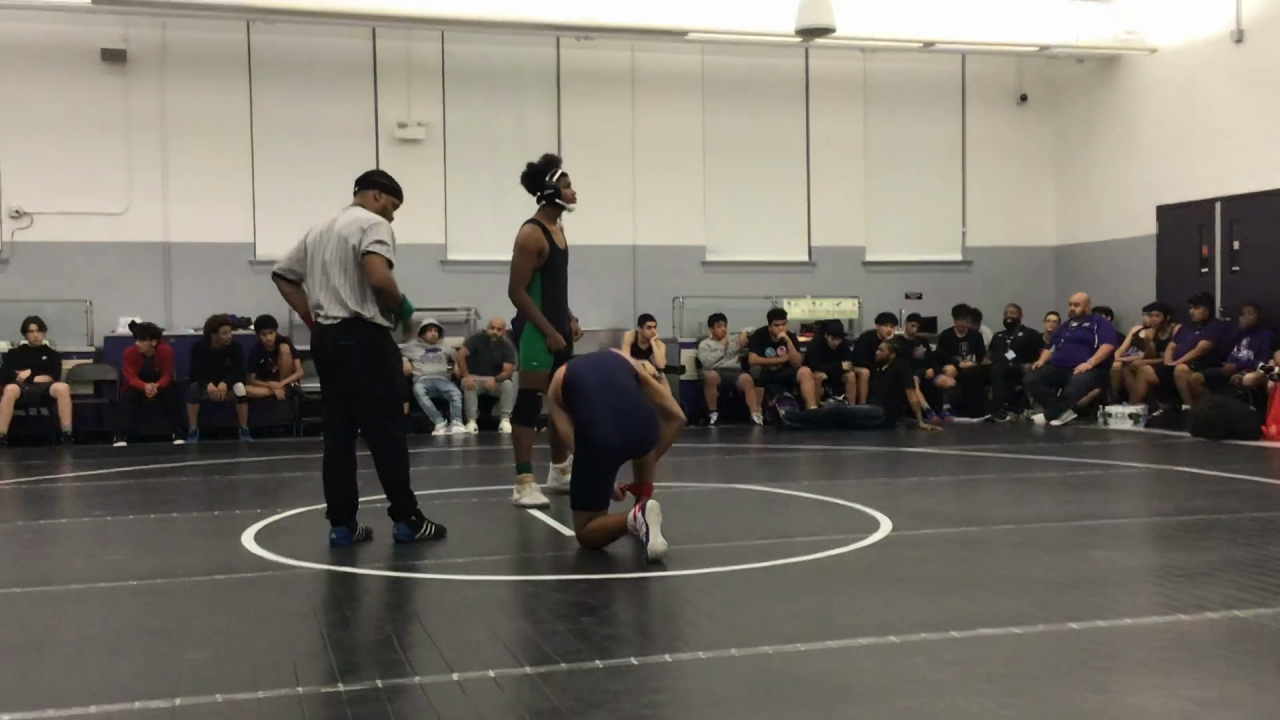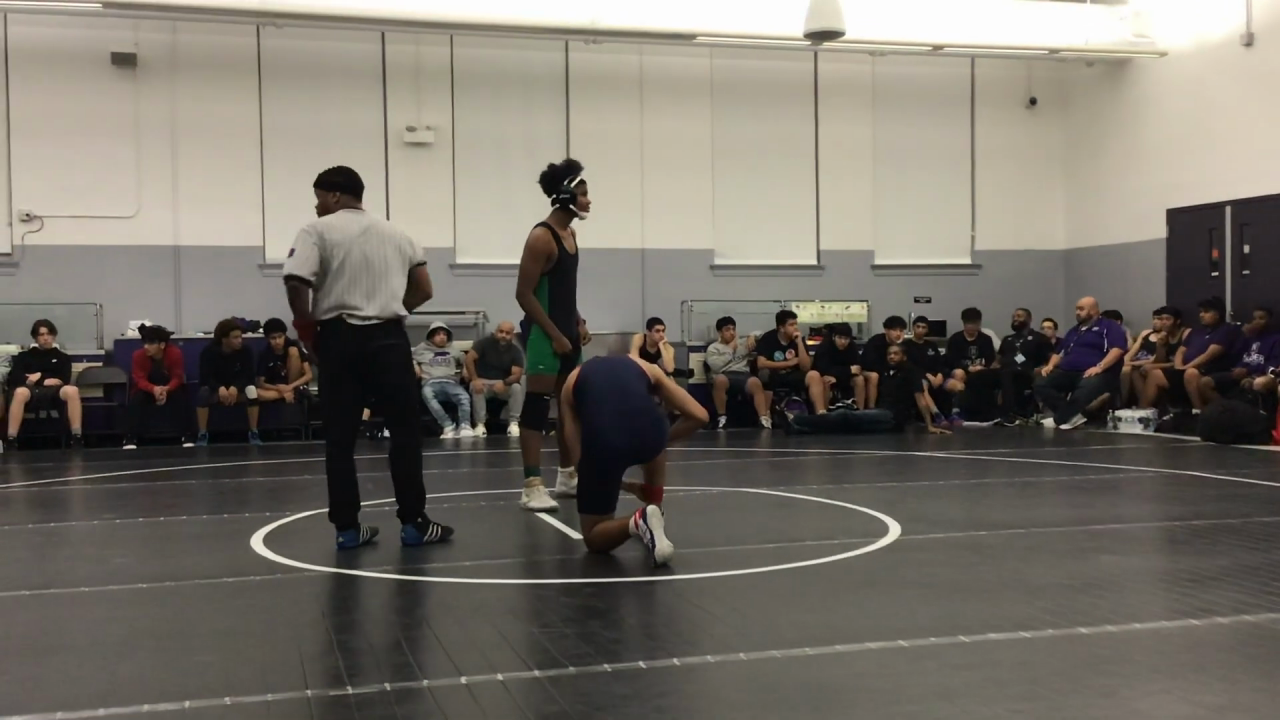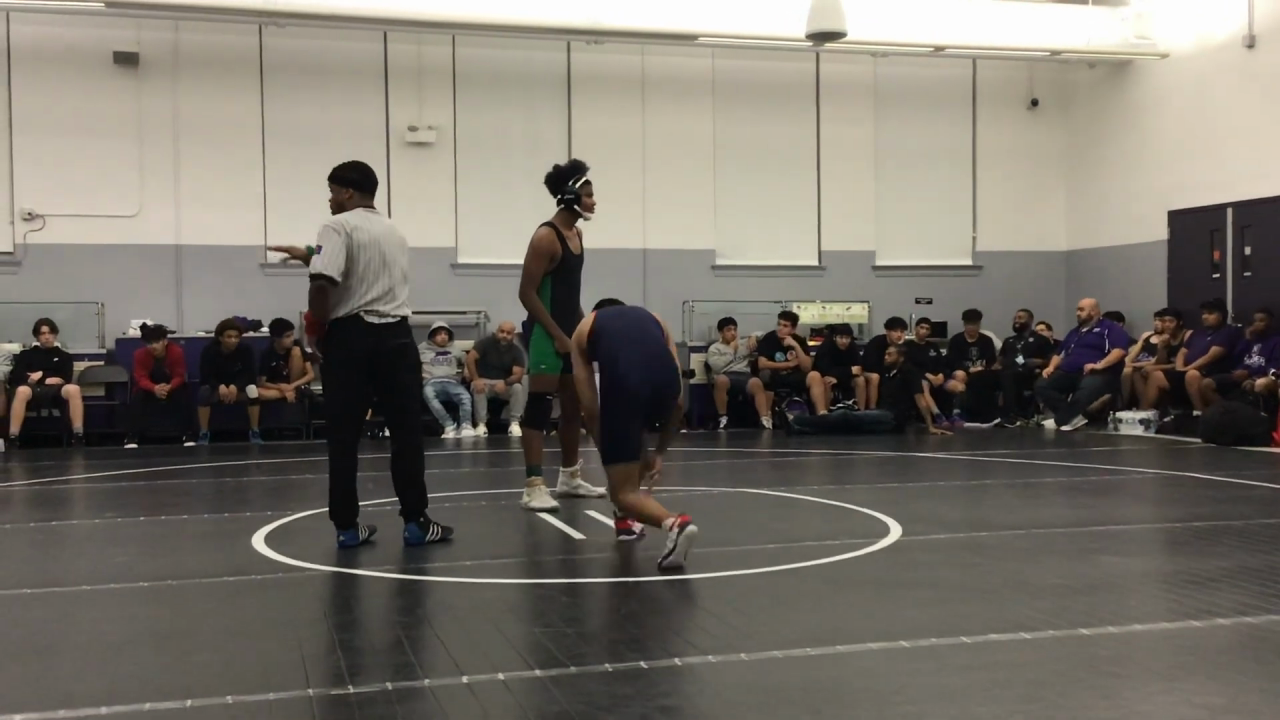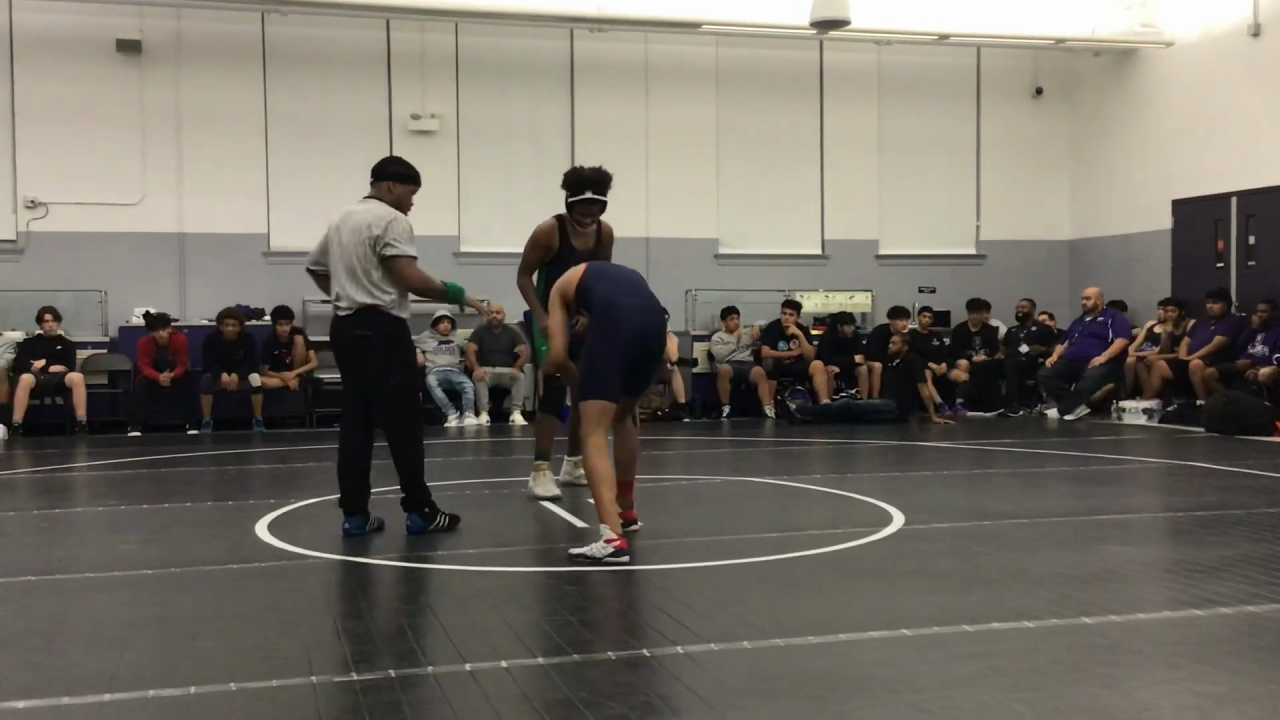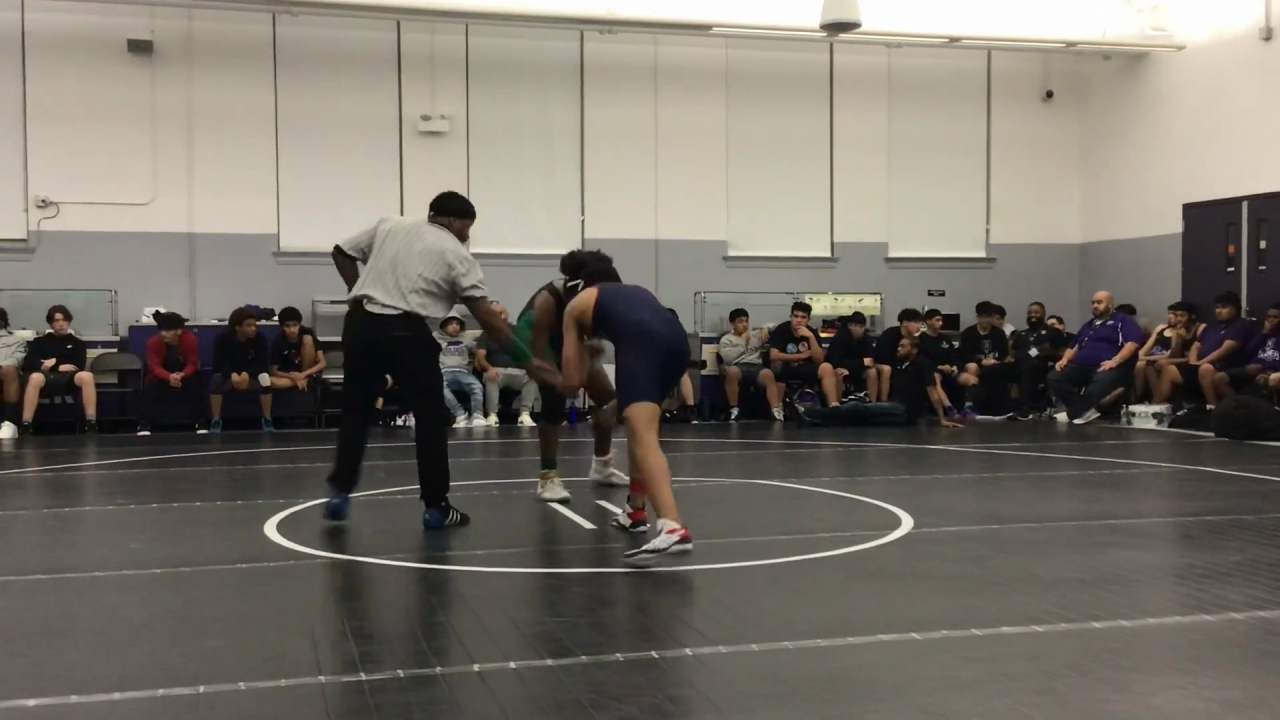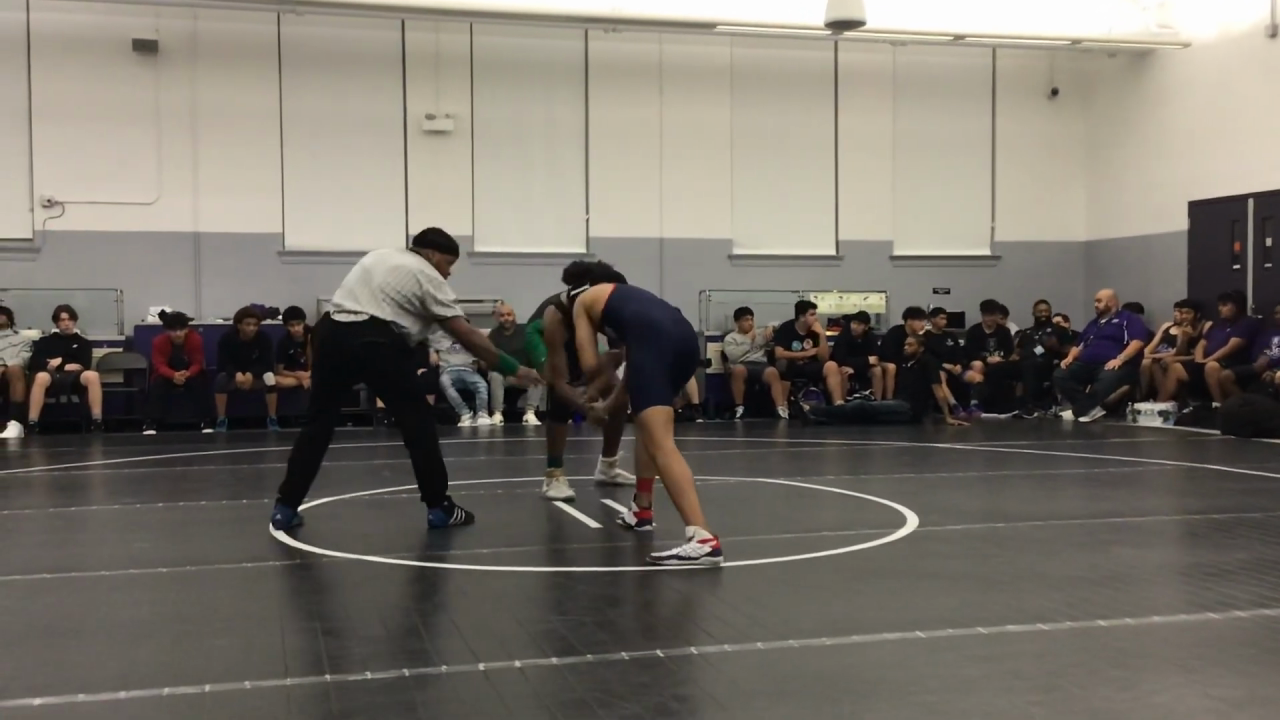
dt=0.7s
person 1, frame 1
left shoulder: (318, 230)
right shoulder: (372, 224)
left elbow: (282, 275)
right elbow: (379, 279)
left wrist: (312, 318)
right wrist: (402, 309)
left hip: (326, 338)
right hip: (363, 338)
left knee: (338, 433)
right knee: (386, 431)
left ankle: (342, 523)
right ankle: (406, 519)
person 1, frame 2
left shoulder: (317, 231)
right shoulder: (394, 233)
left elbow: (296, 282)
right elbow: (423, 289)
left wrist: (305, 326)
left hip: (338, 338)
right hip: (387, 338)
left knee: (340, 437)
right knee: (405, 431)
left ankle: (346, 527)
right ankle: (414, 521)
person 1, frame 3
left shoulder: (339, 227)
right shoulder: (393, 231)
left elbow: (325, 280)
left wrist: (314, 323)
right wrist: (313, 254)
left hip: (350, 336)
right hip: (396, 335)
left knee: (344, 435)
right knee: (407, 430)
left ankle: (347, 526)
right ankle: (416, 521)
person 1, frame 4
left shoulder: (341, 220)
right shoulder: (391, 221)
left elbow: (315, 268)
right elbow: (409, 278)
right wrist: (458, 295)
left hip: (345, 326)
right hip: (380, 328)
left knee: (356, 422)
right knee: (402, 422)
left ankle: (354, 513)
right ankle: (419, 511)
person 1, frame 5
left shoulder: (389, 225)
right shoulder: (456, 254)
left elbow: (342, 253)
right elbow: (487, 317)
right wrist: (526, 358)
left hip: (362, 323)
right hip: (406, 332)
left knee: (356, 411)
right knee: (430, 417)
left ankle: (339, 493)
right ankle: (436, 506)
person 1, frame 6
left shoulder: (378, 255)
right shoulder: (427, 276)
right elbow: (467, 336)
right wrist: (513, 369)
left hip: (331, 332)
right hip: (375, 341)
left knee: (319, 421)
right knee: (417, 421)
left ankle: (285, 508)
right ankle: (439, 507)
person 2, frame 1
left shoulder: (557, 227)
right shoulder: (531, 234)
right elbow: (517, 292)
left wrist: (569, 319)
right wrist: (548, 332)
left hip: (558, 327)
right hip: (536, 331)
right knee: (529, 402)
left ankle: (560, 472)
right ankle: (524, 483)
person 2, frame 2
left shoulder: (570, 234)
right shoulder: (541, 237)
right elbow: (524, 294)
left wrist: (578, 323)
right wrist: (554, 335)
left hip: (567, 331)
right hip: (544, 334)
right knee: (537, 406)
left ankle: (568, 476)
right ankle: (532, 486)
person 2, frame 3
left shoulder: (576, 234)
right shoulder: (545, 237)
right elbow: (527, 292)
left wrist: (582, 323)
right wrist: (556, 334)
left hip: (571, 330)
right hip: (547, 333)
left knee: (574, 405)
right knee: (540, 406)
left ankle: (569, 476)
right ankle: (533, 486)
person 2, frame 4
left shoulder: (605, 233)
right shoulder: (548, 231)
right elbow: (524, 276)
right wrist: (540, 317)
left hip: (582, 320)
right hip: (551, 319)
right knee: (554, 389)
left ankle: (573, 466)
right ankle: (541, 472)
person 2, frame 5
right shoulder: (548, 302)
right elbow: (538, 360)
right wrist: (560, 382)
right hip: (535, 332)
left knee: (607, 395)
right knee: (554, 395)
left ankle: (602, 466)
right ankle: (548, 477)
person 2, frame 6
right shoulder: (557, 315)
left elbow: (617, 352)
right elbow: (559, 381)
left wrist: (597, 386)
right wrist: (585, 409)
left hip: (578, 338)
right hip: (542, 336)
right knee: (561, 395)
left ankle: (608, 467)
right ankle: (554, 476)
person 3, frame 1
left shoulder: (559, 380)
right shoulder: (625, 359)
left elbow: (575, 442)
right elbow: (676, 417)
left wrist: (607, 486)
right wrist: (652, 460)
left hip: (597, 436)
right hip: (643, 426)
left knee: (585, 534)
left ankle: (635, 518)
right ankle: (642, 508)
person 3, frame 2
left shoulder: (574, 379)
right shoulder: (642, 365)
left elbow: (579, 457)
right elbow: (699, 416)
left wrist: (626, 485)
left hip: (603, 441)
right hip: (649, 432)
left knee: (594, 538)
left ankle: (638, 522)
right ankle: (654, 512)
person 3, frame 3
left shoulder: (586, 326)
right shoulder: (652, 318)
left elbow: (589, 406)
left wrist: (606, 449)
right wrist: (659, 451)
left hip: (624, 382)
right hip: (664, 378)
left knee: (623, 493)
left ankle: (673, 523)
right ankle: (629, 517)
person 3, frame 4
left shoulder: (566, 283)
right shoulder: (630, 275)
left elbow: (558, 357)
right elbow: (652, 333)
left wrist: (578, 378)
right wrist: (628, 395)
left hip: (612, 323)
right hip: (654, 322)
left knee: (593, 436)
right knee: (624, 416)
left ankle: (612, 539)
right ankle: (626, 510)
person 3, frame 5
left shoulder: (577, 303)
right shoulder: (641, 291)
left elbow: (571, 383)
left wrist: (582, 352)
left hip: (641, 342)
right hip: (678, 339)
left knee: (644, 439)
right knee: (641, 426)
left ankle: (672, 528)
right ankle: (636, 509)
person 3, frame 6
left shoulder: (584, 300)
right shoulder: (630, 298)
left elbow: (590, 366)
right elbow: (635, 368)
left wrist: (606, 368)
right wrist: (609, 404)
left hip: (653, 342)
right hip: (686, 339)
left knee: (660, 444)
right knee: (646, 423)
left ankle: (703, 539)
right ankle: (641, 510)
